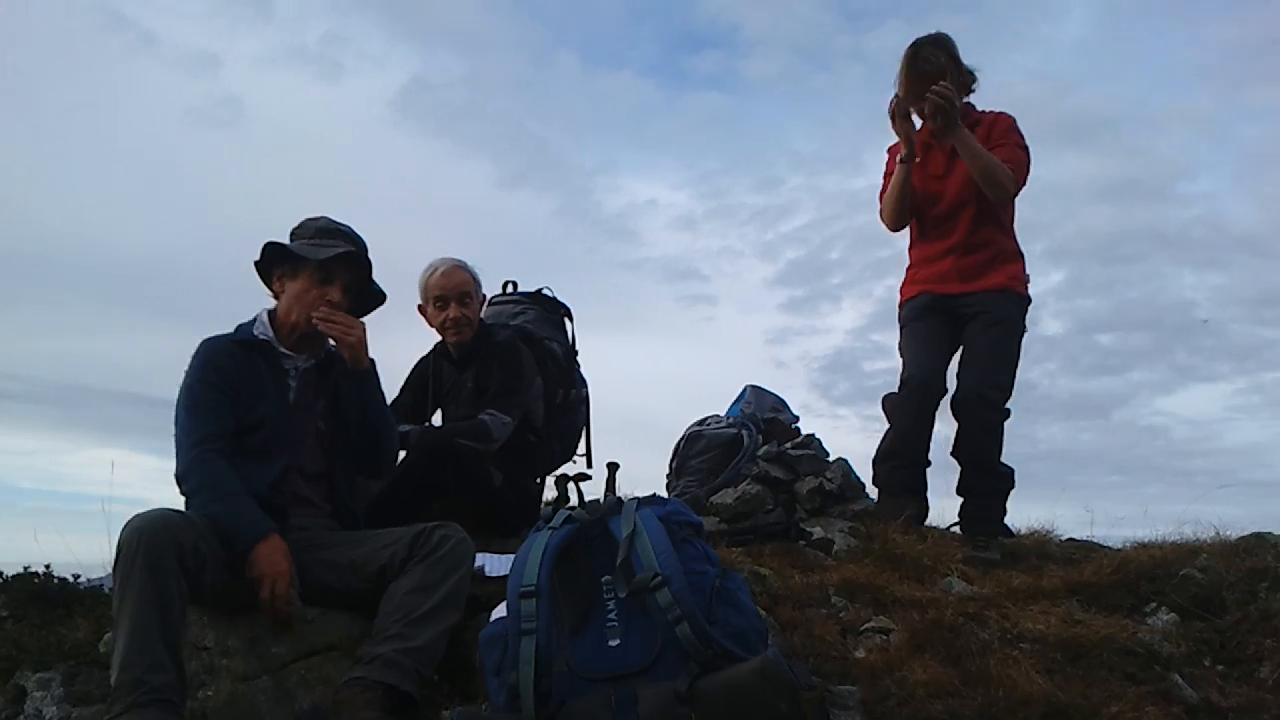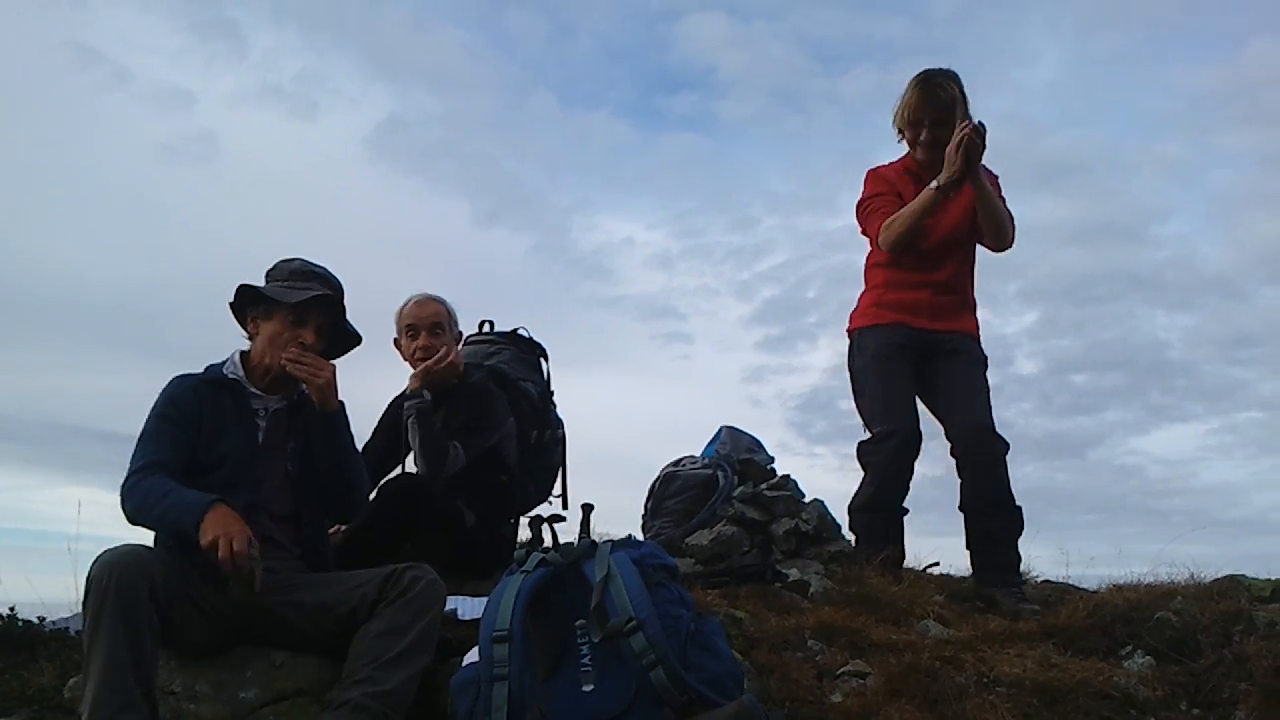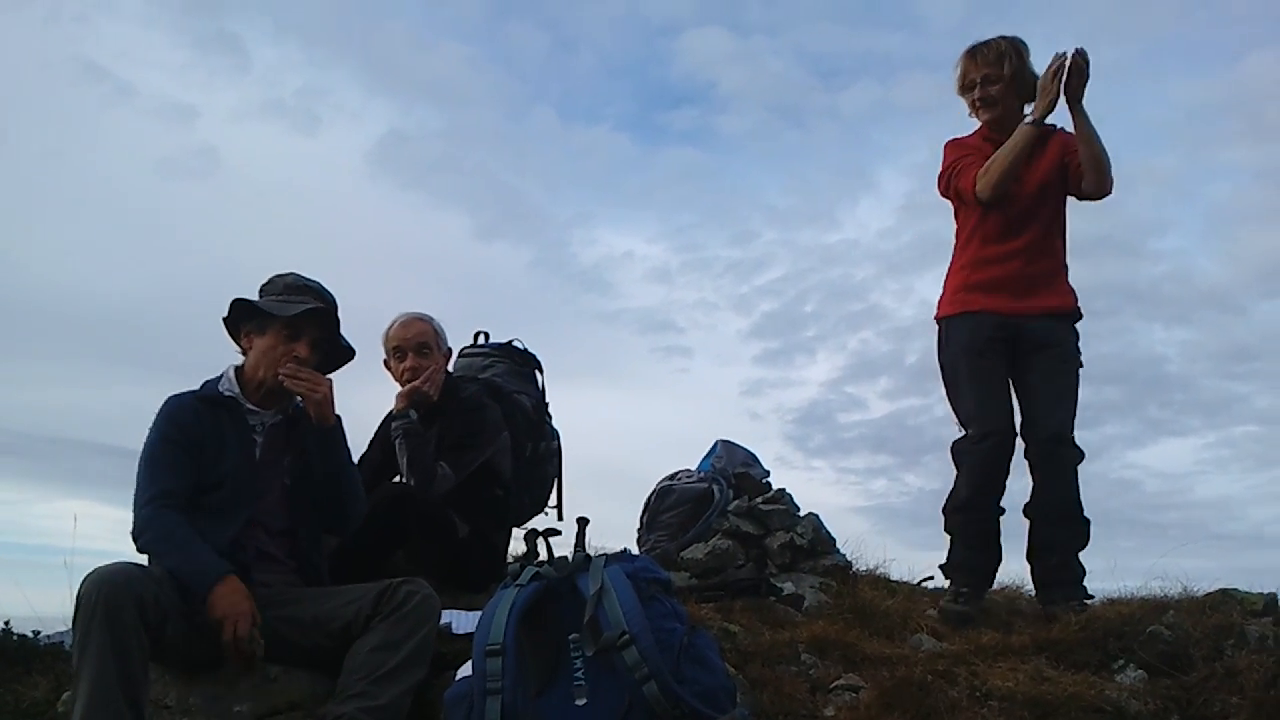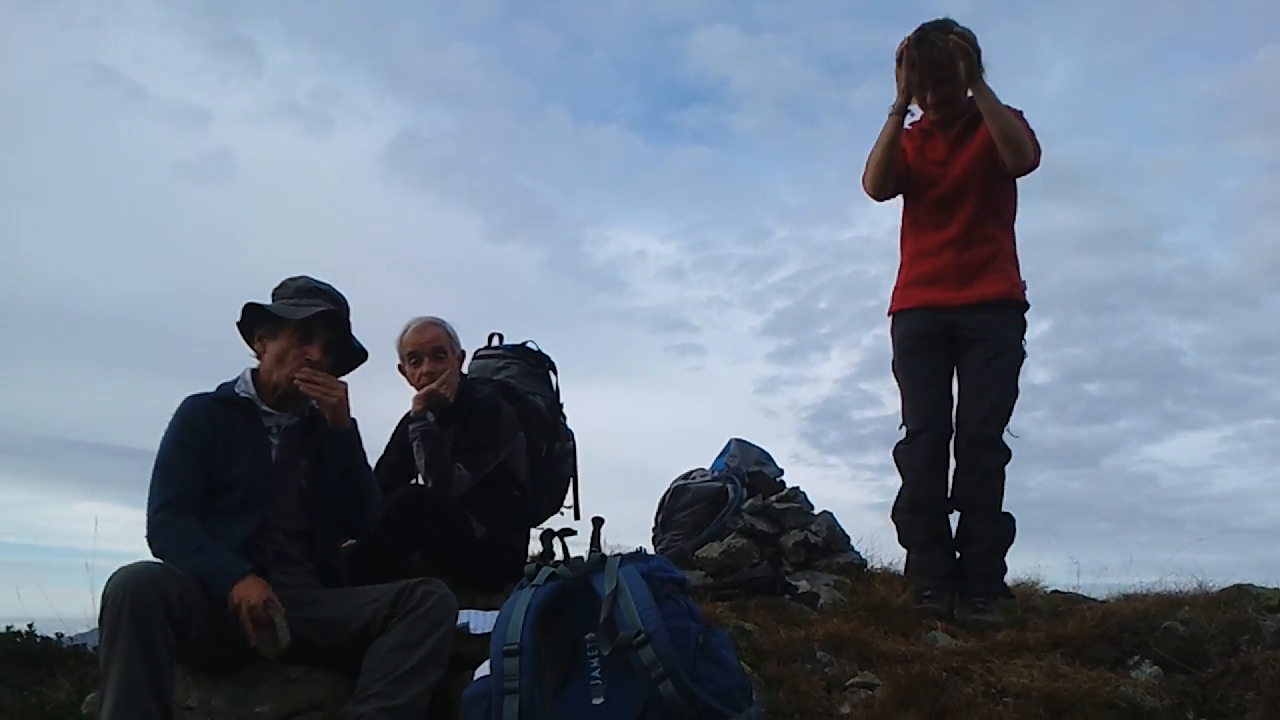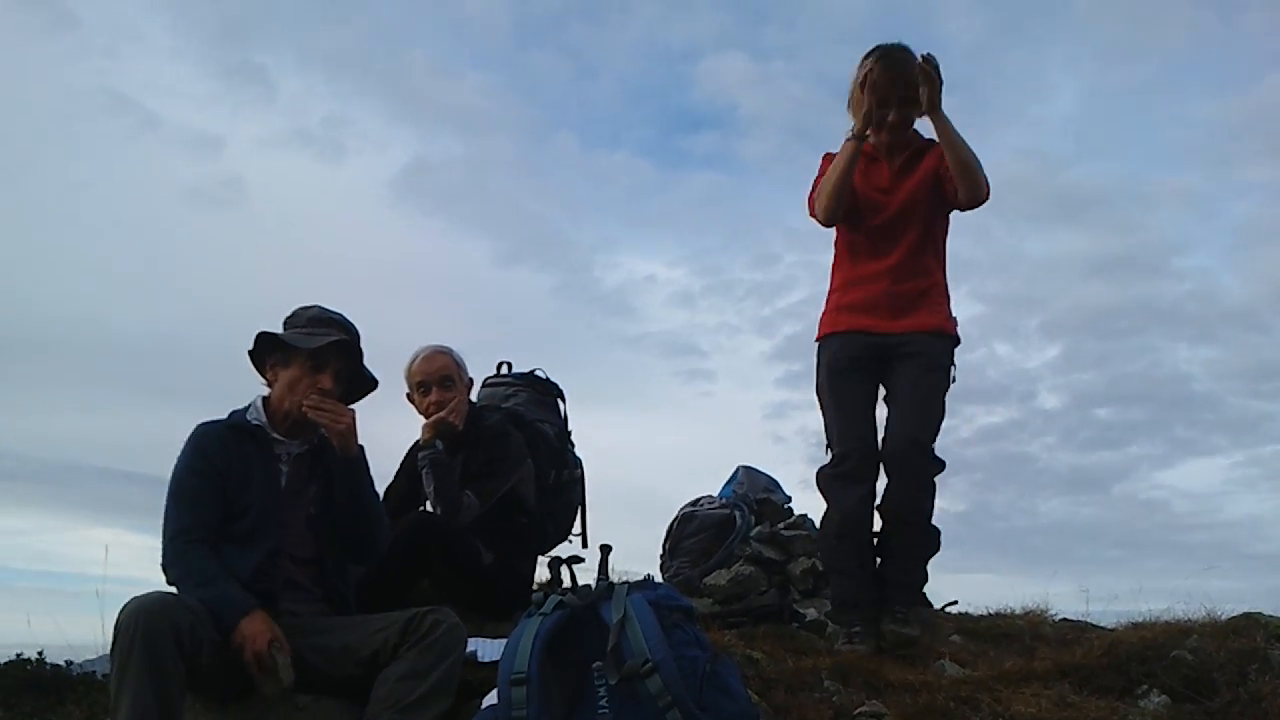
dt=1s
person 1, frame 1
left shoulder: (998, 128)
right shoulder: (903, 150)
left elbow: (1003, 186)
right elbow: (893, 218)
left wrist: (954, 129)
right wrist: (909, 150)
left hip: (994, 291)
right hip: (927, 293)
left knee: (980, 400)
right knee: (917, 385)
left ankle: (983, 526)
right ankle: (898, 513)
person 1, frame 2
left shoulder: (977, 183)
right shoulder: (881, 179)
left elbow: (1000, 239)
right elbow: (890, 238)
left wrist: (977, 173)
right wrist: (943, 179)
left hip: (953, 333)
right hip: (884, 328)
left knee: (978, 437)
right knee: (894, 437)
left ankle: (998, 573)
right ankle: (877, 558)
person 1, frame 3
left shoulder: (1058, 145)
right shoulder: (961, 151)
left elbow: (1098, 185)
right elbow: (987, 186)
left wrist: (1075, 107)
right wrist: (1036, 112)
left hip: (1046, 315)
right hip: (972, 314)
left knee: (1052, 441)
right knee: (986, 437)
left ankle: (1059, 586)
right ankle: (968, 577)
person 1, frame 4
left shoulder: (1000, 124)
right shoulder: (905, 140)
left elbow: (1024, 160)
right elbow: (875, 188)
left wrist: (977, 86)
right wrist: (901, 106)
left hip: (992, 304)
right hip: (920, 306)
left knee: (980, 435)
right knee: (925, 434)
left ankle: (979, 582)
right ankle: (931, 577)
person 1, frame 5
left shoulder: (937, 161)
right shoulder: (841, 164)
left elbow: (975, 194)
right elbow: (825, 211)
left wrist: (936, 116)
right wrist: (859, 129)
left hip: (922, 333)
right hip: (849, 333)
left knee: (910, 451)
right knee: (851, 462)
left ankle: (903, 601)
right ankle: (856, 612)
person 2, frame 1
left shoulder: (344, 372)
right shoulder: (222, 356)
left elbow: (378, 464)
right elbow: (200, 462)
left wrist: (359, 368)
right wrist: (262, 540)
left hip: (325, 549)
right hip: (233, 546)
left knee: (447, 543)
right knee: (153, 533)
person 2, frame 2
left shoulder: (315, 413)
right shoulder: (191, 395)
left elbow: (348, 508)
right elbow: (141, 487)
left wrist: (328, 410)
right wrist: (207, 510)
left hip: (293, 590)
right hip: (199, 581)
left knee: (418, 585)
right knee: (124, 567)
person 2, frame 3
left shoulder: (311, 428)
right shoulder: (188, 413)
left elbow: (345, 523)
right elbow: (155, 518)
left wrist: (326, 426)
right wrist: (218, 581)
left hip: (288, 604)
right hip: (195, 599)
left knee: (413, 599)
right knee: (113, 588)
person 2, frame 4
left shoulder: (326, 430)
right shoulder: (203, 415)
left elbow: (362, 525)
right elbow: (168, 524)
left wrist: (341, 428)
right wrist: (236, 579)
left hip: (307, 604)
right hip: (216, 599)
left knee: (430, 599)
right knee: (139, 584)
person 2, frame 5
left shoulder: (335, 458)
right shoulder: (216, 442)
left elbow: (370, 552)
right elbow: (183, 551)
left wrist: (349, 455)
right wrist: (243, 615)
left hip: (317, 633)
right hip: (228, 629)
left knee: (440, 628)
right knee: (151, 617)
person 3, frame 1
left shoulder: (508, 353)
right shoulder: (433, 364)
left elbow: (490, 432)
left wrist: (402, 434)
left hip: (509, 500)
right hip: (458, 494)
left knee: (435, 449)
person 3, frame 2
left shoulder: (482, 395)
right shoulder: (407, 402)
left elbow: (435, 469)
right elbow: (364, 473)
left wrist: (418, 394)
left hip: (482, 541)
right hip: (431, 535)
left knee: (405, 489)
person 3, frame 3
left shoulder: (475, 409)
right shoulder: (404, 416)
left elbow: (426, 487)
left wrist: (405, 416)
left hip: (474, 556)
right hip: (424, 548)
left knee: (397, 498)
person 3, frame 4
left shoulder: (490, 409)
right shoulder: (417, 419)
left elbow: (445, 489)
right elbow: (378, 493)
left wrist: (423, 419)
left hip: (492, 555)
right hip: (444, 549)
left knee: (413, 500)
person 3, frame 5
left shoulder: (498, 436)
right shoulder: (427, 447)
left elbow: (453, 516)
right elbow: (388, 519)
left wrist: (432, 448)
left hip: (500, 582)
right hip: (453, 575)
left knee: (422, 527)
